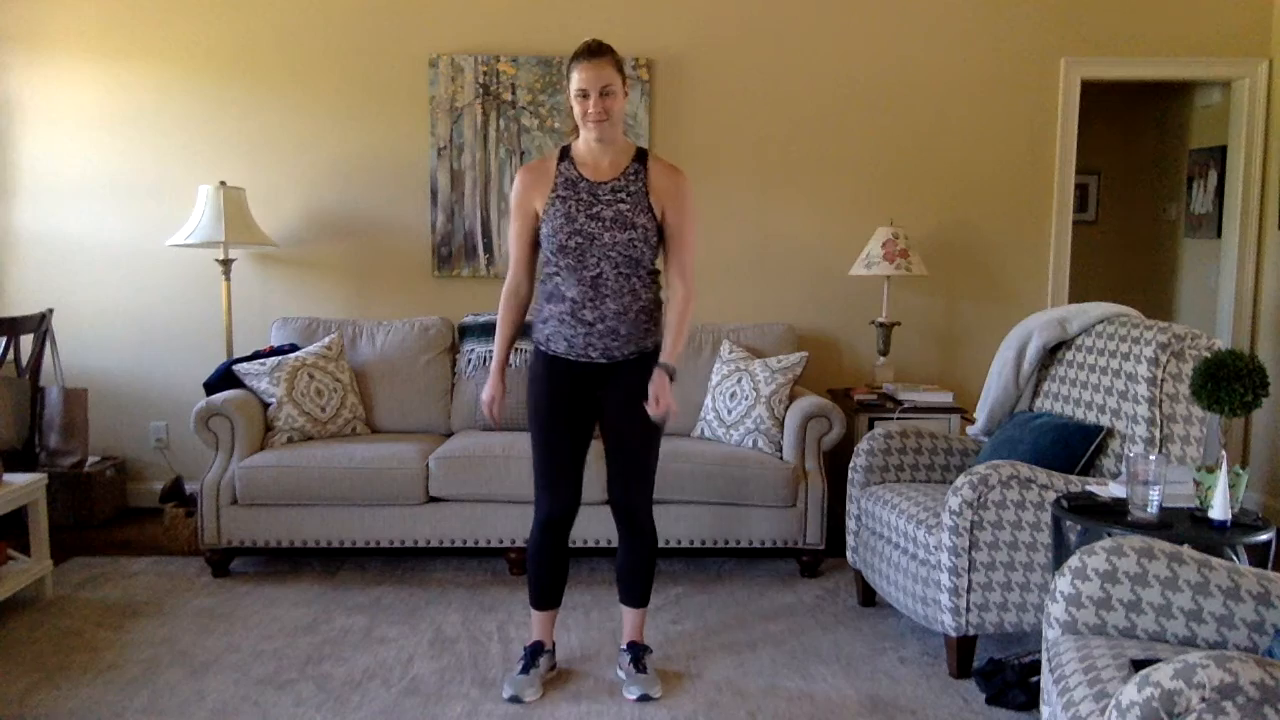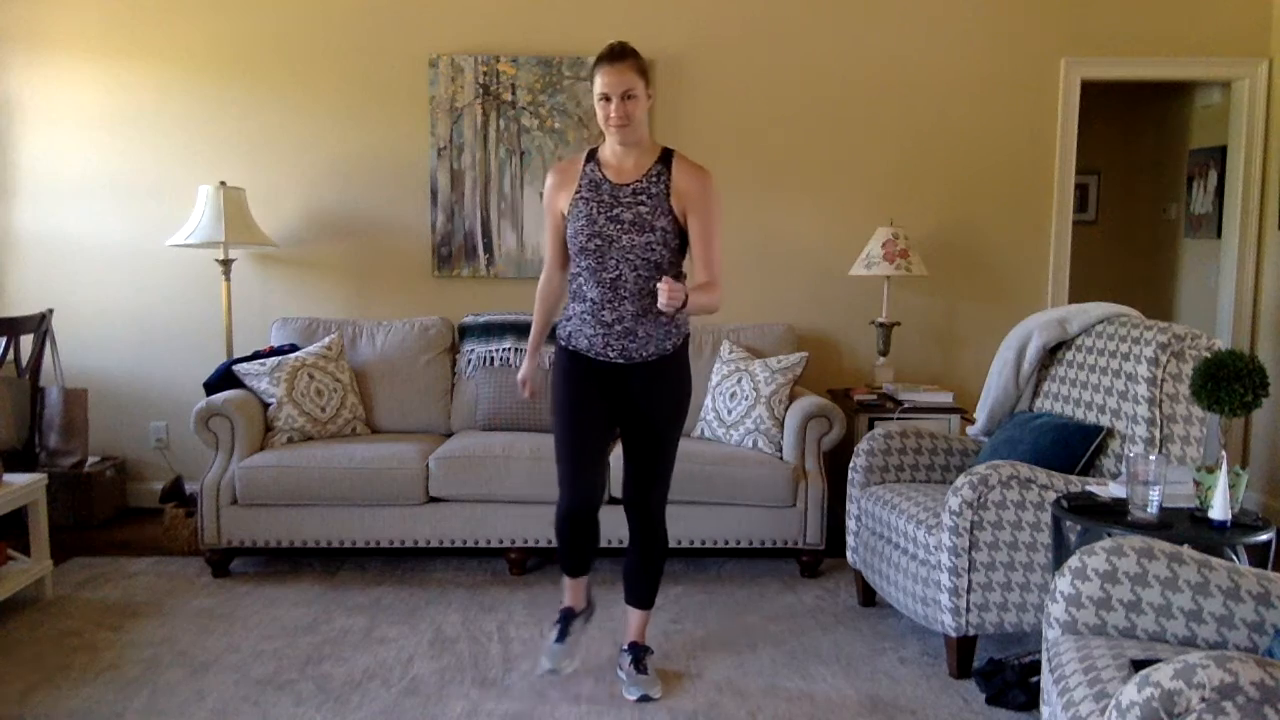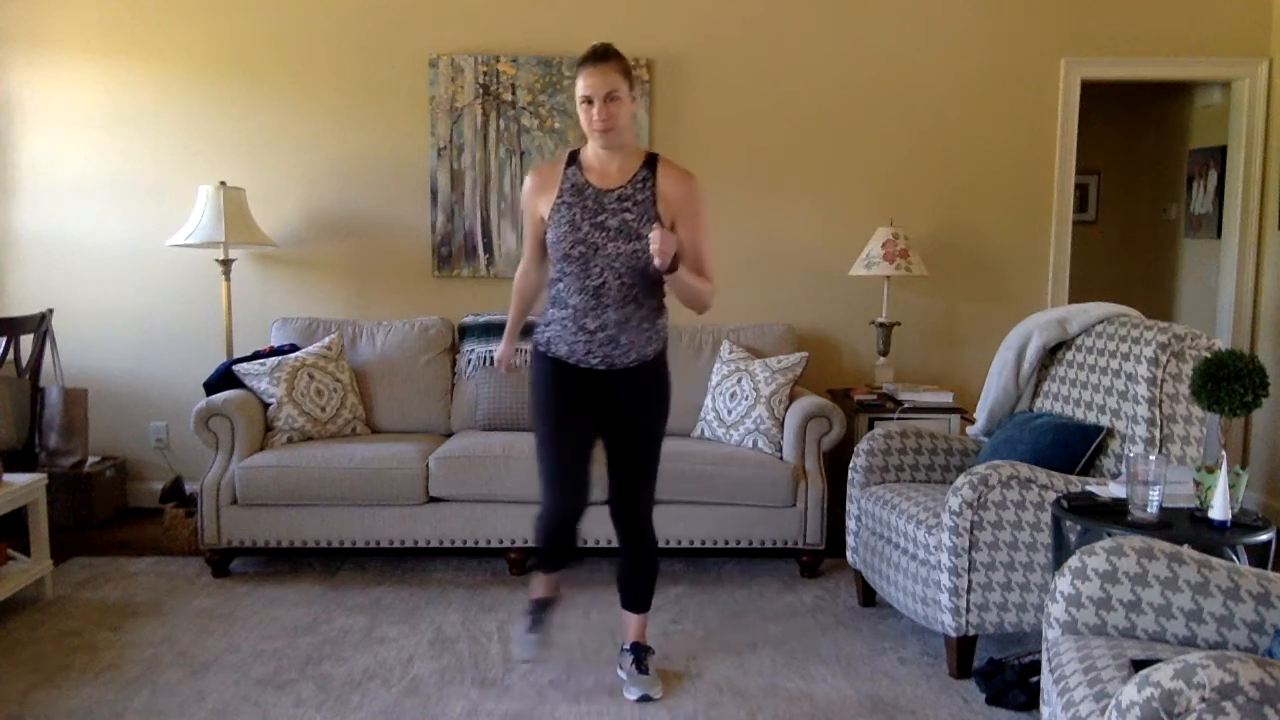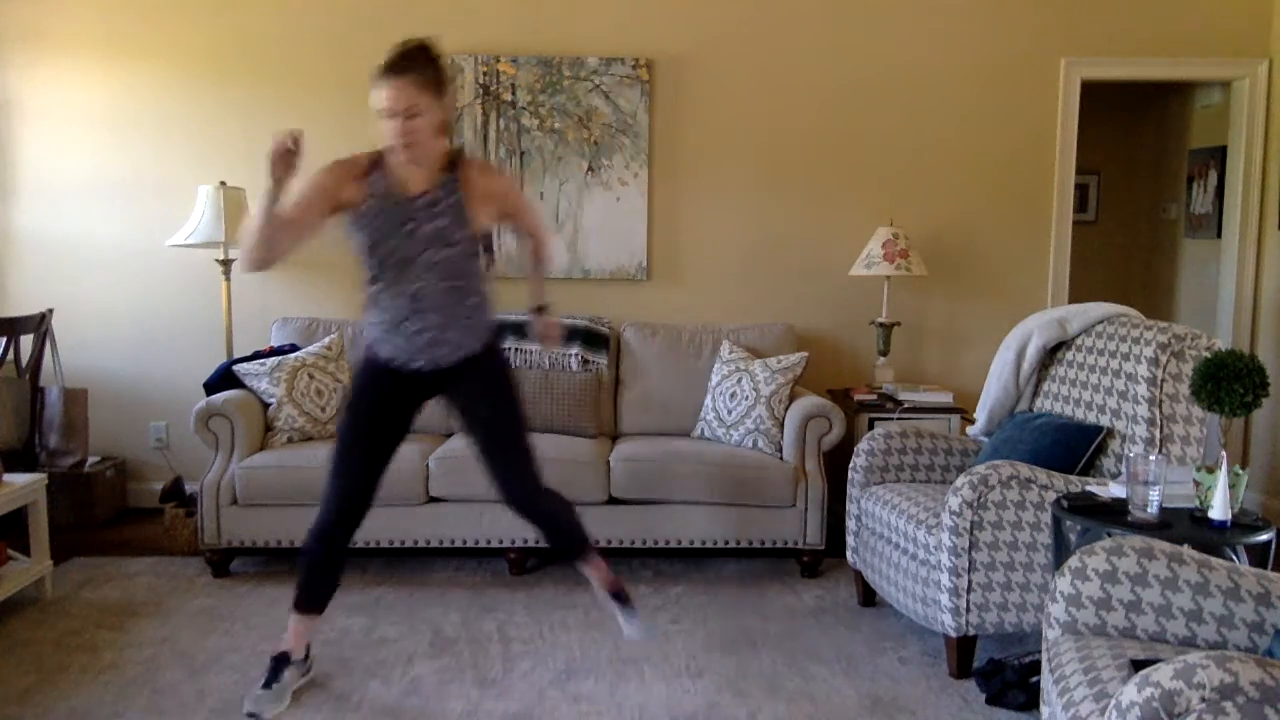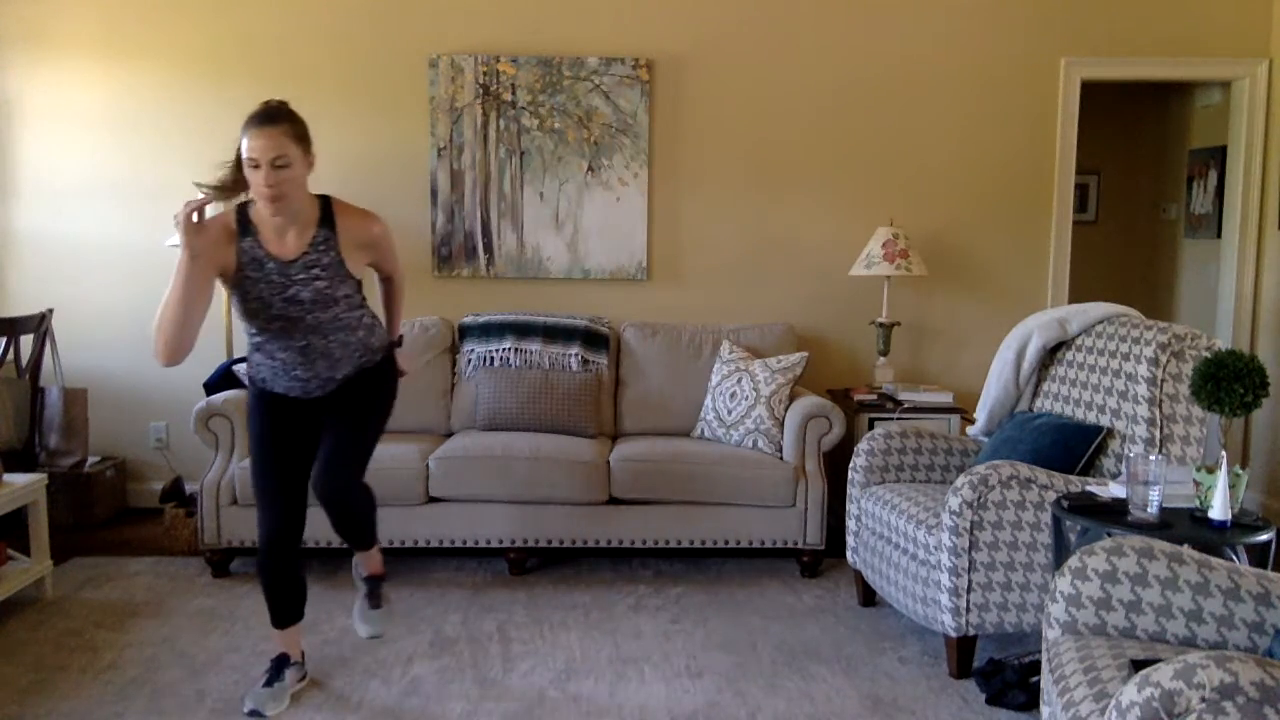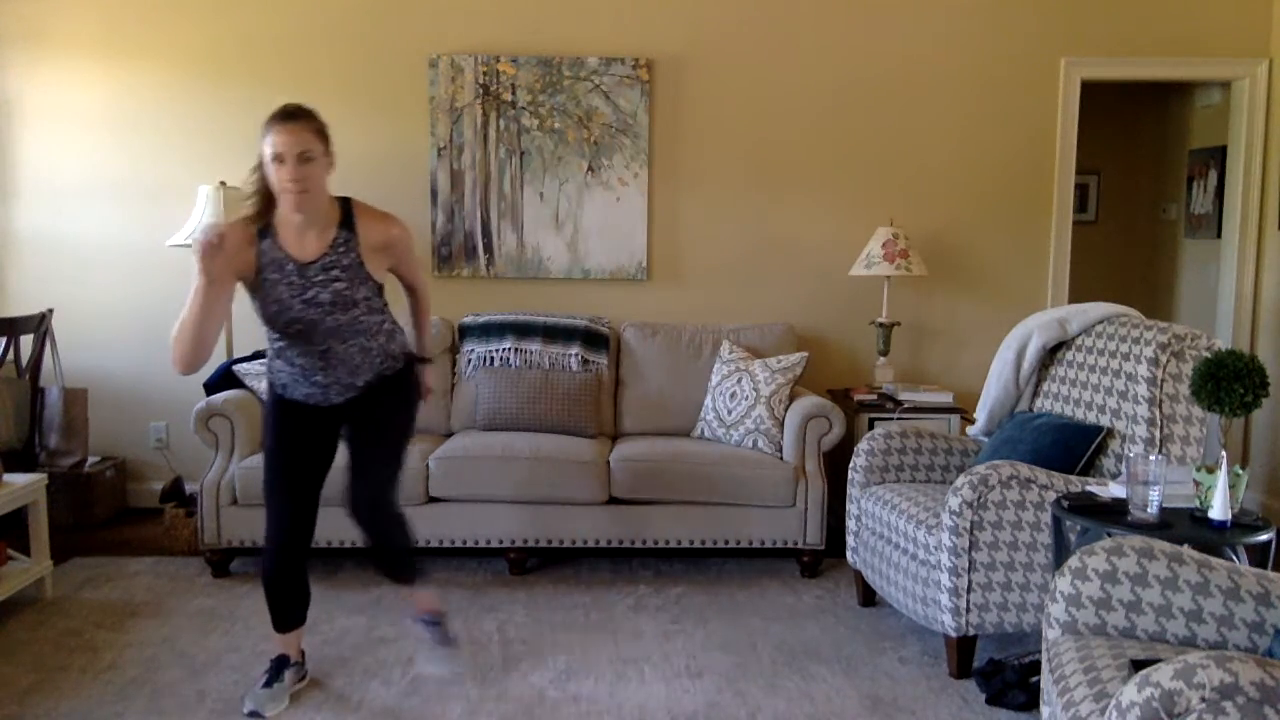
dt=0.5s
person 1, frame 1
left shoulder: (665, 180)
right shoulder: (535, 178)
left elbow: (680, 285)
right elbow: (518, 281)
left wrist: (666, 368)
right wrist: (497, 368)
left hip: (634, 368)
right hip: (558, 366)
left knee: (633, 507)
right knee: (553, 509)
left ankle: (633, 647)
right ankle: (540, 646)
person 1, frame 2
left shoulder: (689, 180)
right shoulder: (564, 179)
left elbow: (712, 291)
left wrist: (680, 298)
right wrist: (531, 351)
left hip: (658, 367)
right hip: (581, 360)
left knee: (646, 507)
right knee: (577, 497)
left ankle: (635, 645)
right ankle: (573, 604)
person 1, frame 3
left shoulder: (675, 185)
right shoulder: (543, 182)
left elbow: (704, 297)
left wrist: (671, 265)
right wrist: (510, 334)
left hip: (639, 371)
right hip: (562, 365)
left knee: (632, 512)
right knee: (564, 501)
left ankle: (635, 647)
right ankle: (542, 593)
person 1, frame 4
left shoulder: (486, 184)
right shoulder: (349, 179)
left elbow: (535, 236)
right elbow: (257, 257)
left wrist: (541, 307)
right wrist: (277, 184)
left hip: (472, 359)
right hip: (388, 365)
left knee: (521, 489)
right knee: (338, 509)
left ankle: (600, 575)
right ankle: (293, 652)
person 1, frame 5
left shoulder: (359, 228)
right shoulder: (221, 237)
left elbow: (392, 275)
right elbow: (169, 353)
left wrist: (392, 340)
right wrist: (192, 257)
left hip: (362, 375)
right hip: (278, 391)
left knee: (334, 481)
right knee: (276, 532)
left ankle: (369, 565)
right ankle: (289, 657)
person 1, frame 6
left shoulder: (379, 230)
right shoulder: (236, 243)
left elbow: (418, 284)
right elbow: (188, 360)
left wrist: (424, 355)
right wrist: (213, 284)
left hip: (381, 381)
right hip: (295, 395)
left knee: (371, 505)
right knee: (286, 538)
left ankle: (426, 608)
right ankle: (290, 658)
